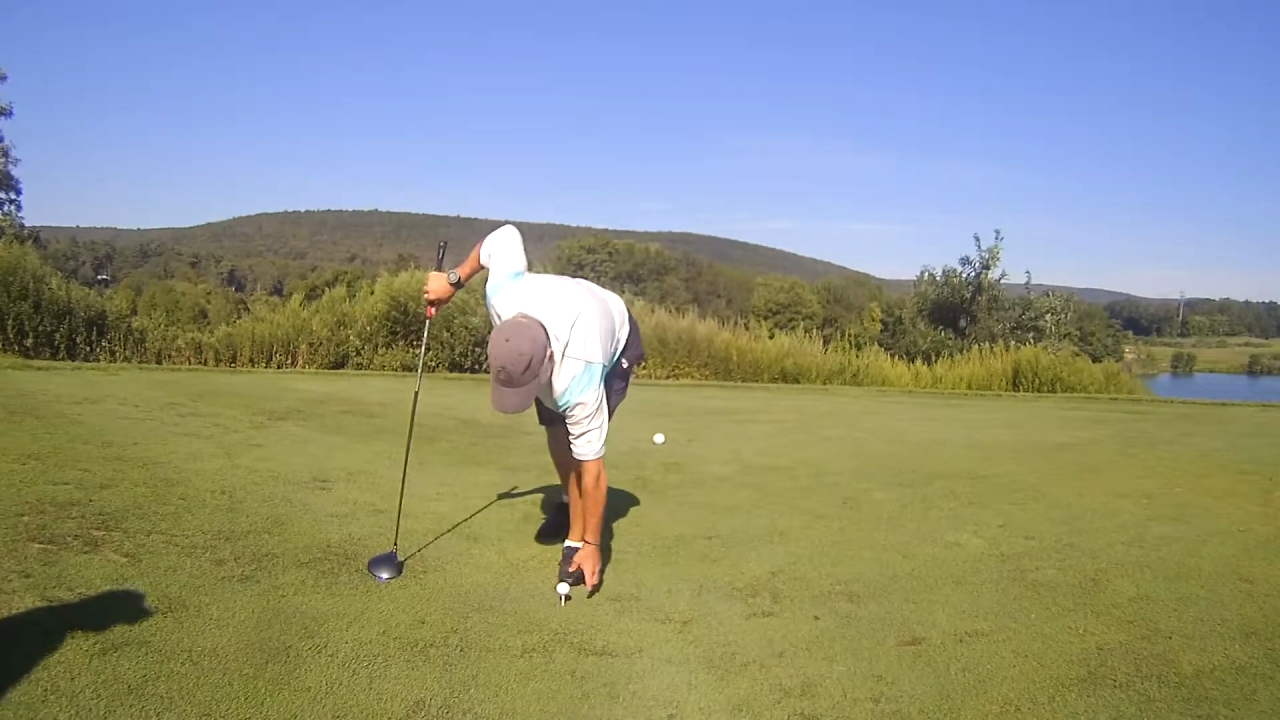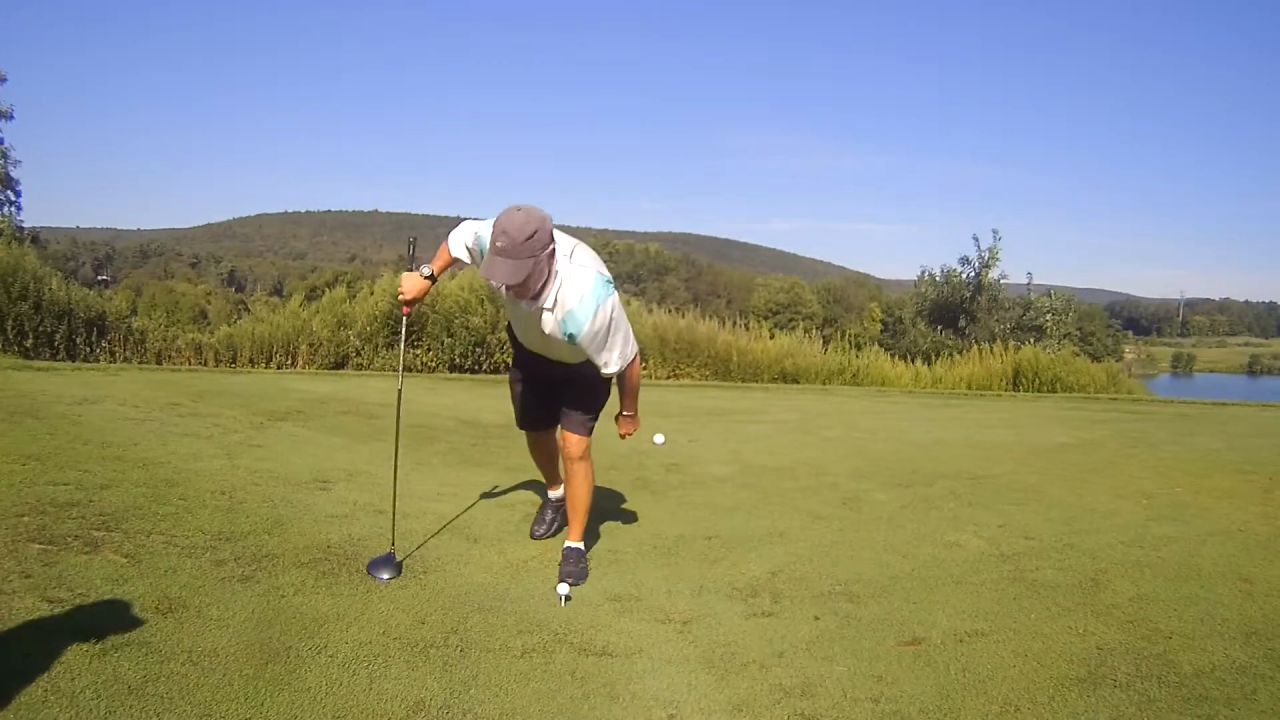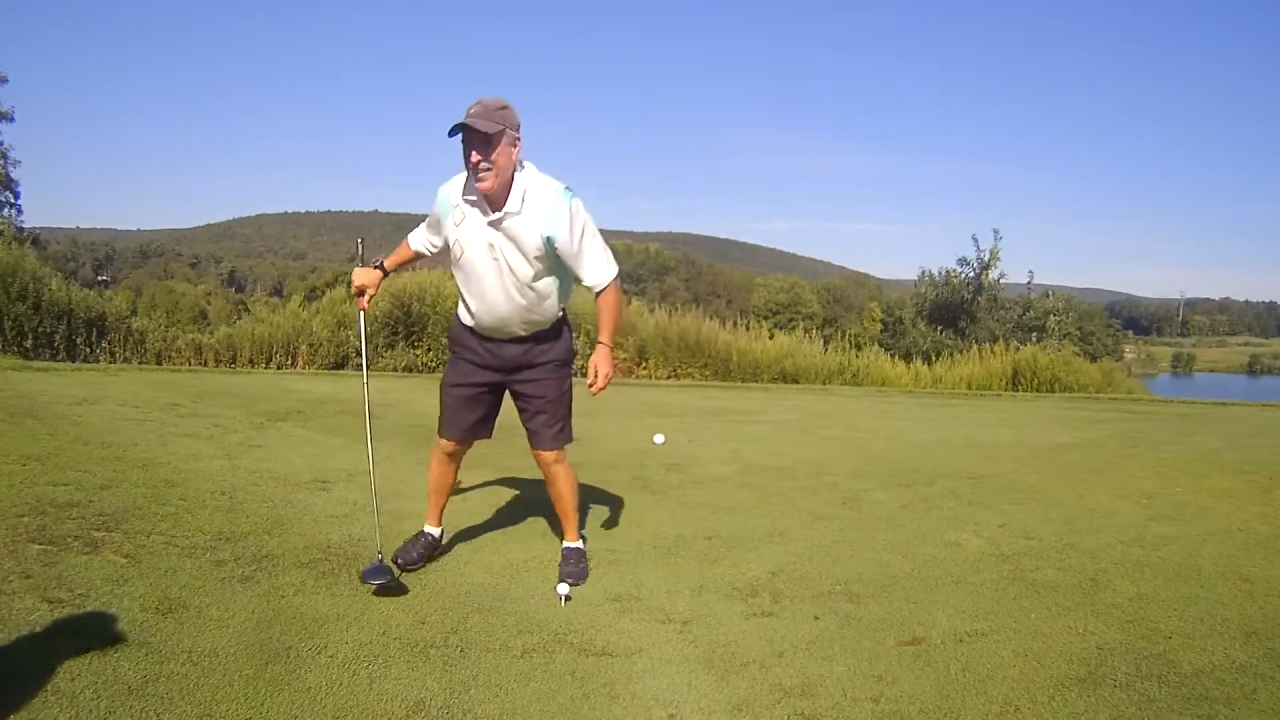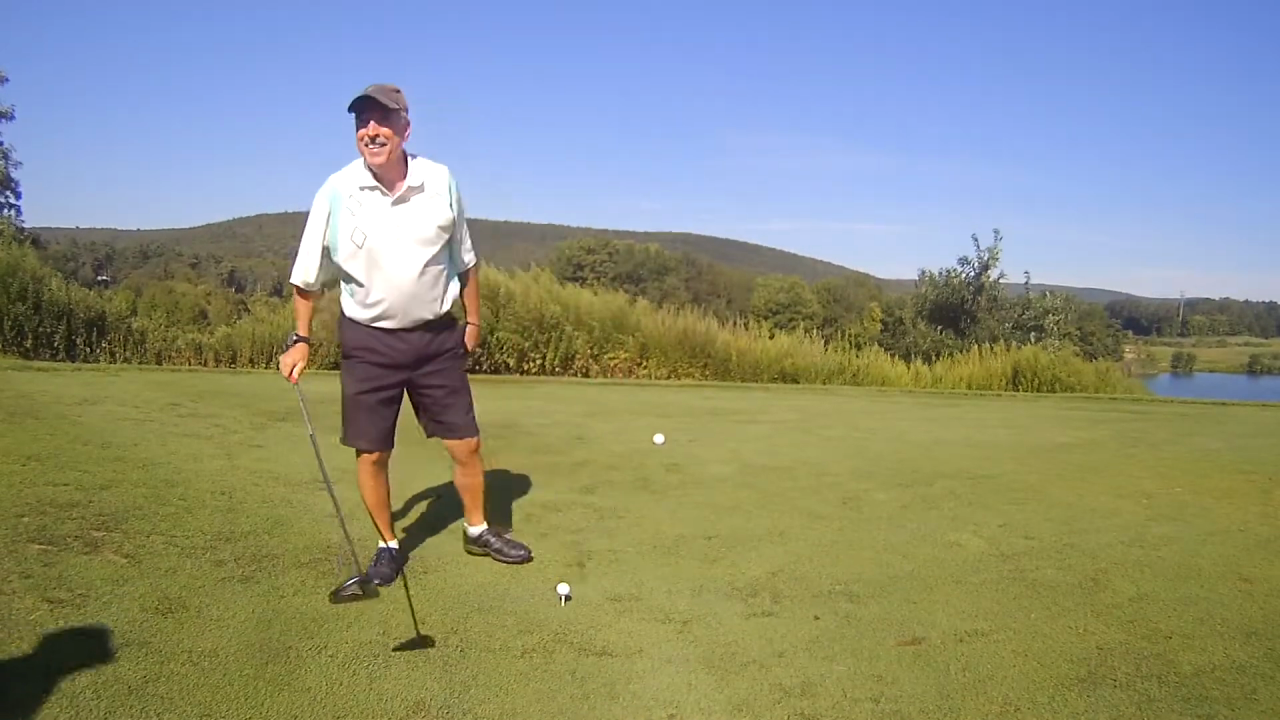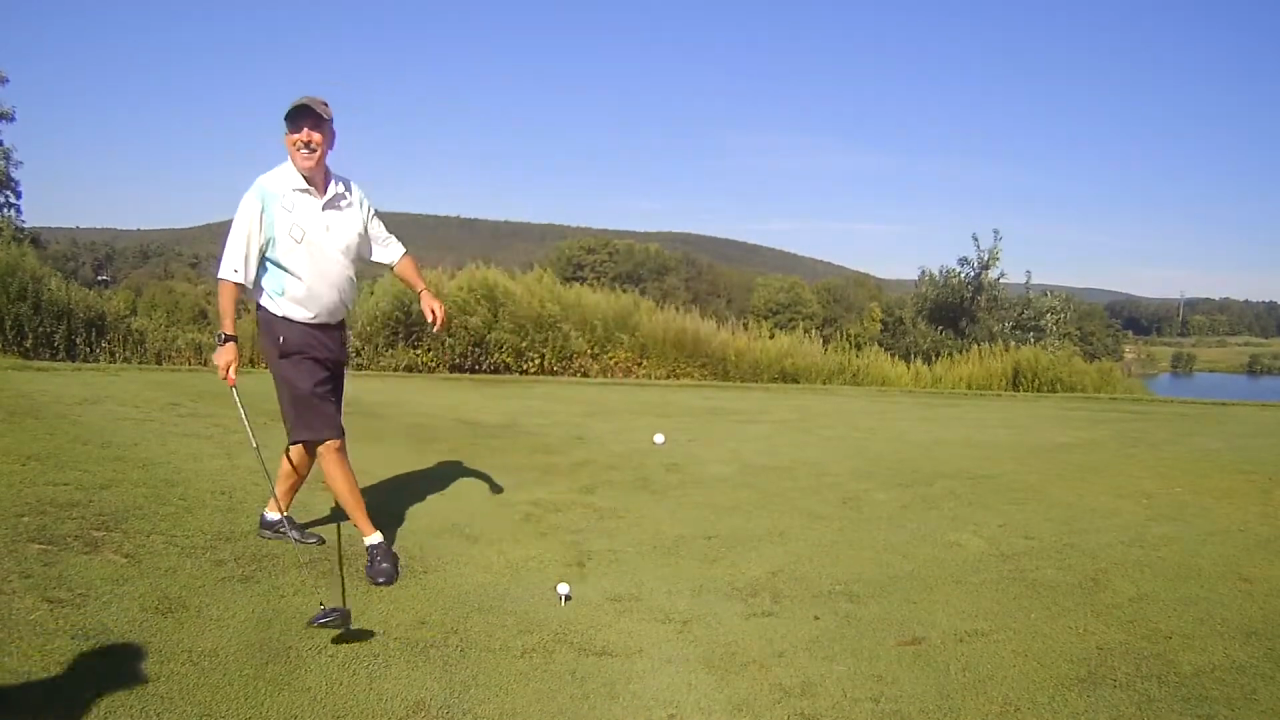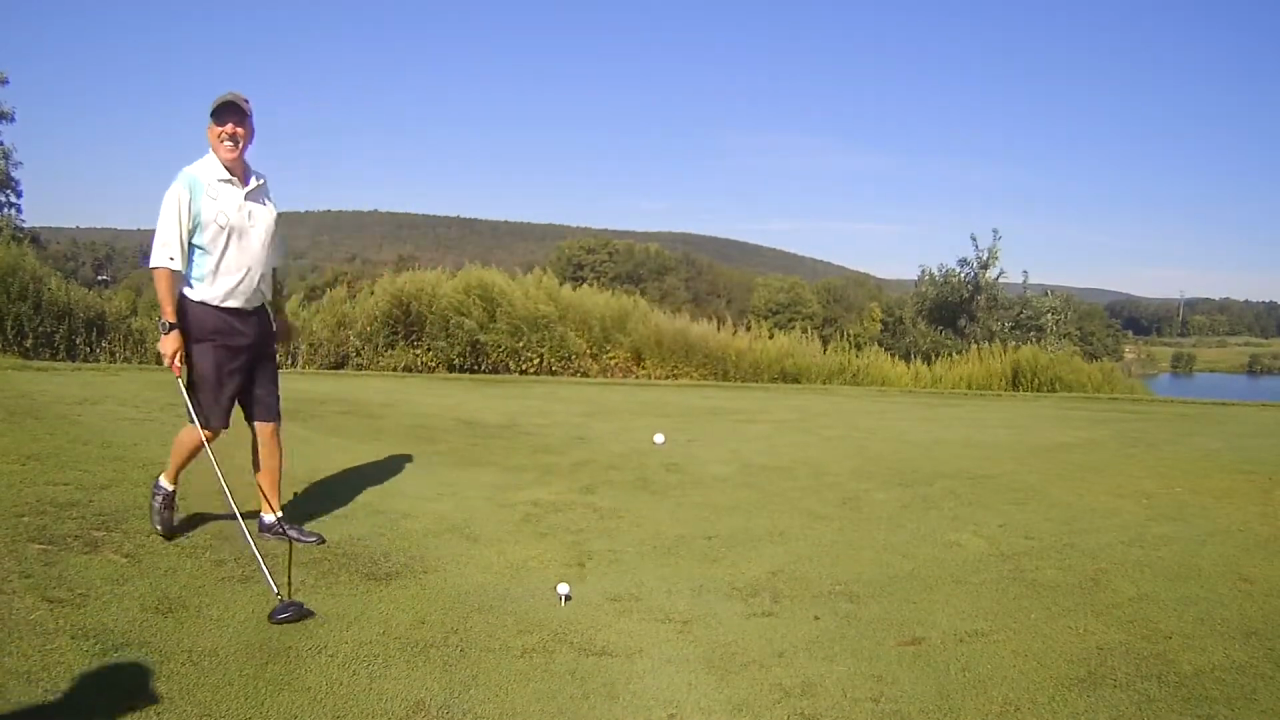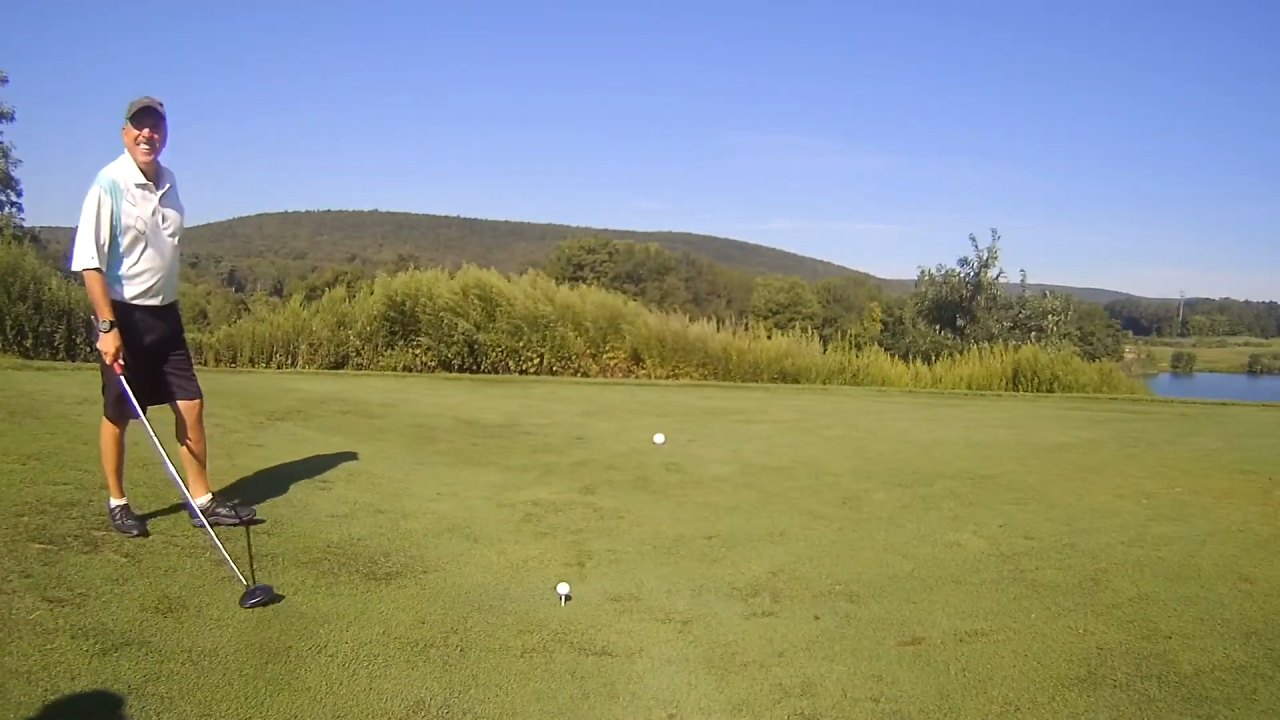
dt=0.4s
person 1, frame 1
left shoulder: (577, 379)
right shoulder: (503, 297)
left elbow: (592, 466)
right elbow: (505, 236)
left wrist: (591, 546)
right wrist: (454, 280)
left hip: (614, 347)
right hip: (566, 319)
left knee: (577, 446)
right knee: (556, 432)
left ankle: (574, 541)
right ankle: (568, 503)
person 1, frame 2
left shoulder: (588, 299)
right shoulder: (495, 242)
left elbow: (626, 361)
right elbow: (460, 235)
left wrist: (628, 414)
right wrist: (427, 276)
left hip: (586, 356)
right hip: (531, 343)
left knee: (574, 444)
right knee: (537, 433)
left ankle: (575, 546)
right ankle: (555, 494)
person 1, frame 3
left shoulder: (555, 202)
right shoulder: (451, 197)
left elbow: (605, 277)
right elbow: (425, 239)
left wrist: (603, 346)
right wrist: (380, 270)
left hip: (541, 346)
right hip: (474, 342)
left knee: (549, 454)
right knee: (449, 443)
left ankle: (573, 544)
right ankle: (431, 531)
person 1, frame 4
left shoulder: (440, 183)
right shoulder: (336, 193)
left elbow: (465, 260)
right elbow: (309, 274)
left wrist: (473, 321)
right wrist: (300, 340)
left hip: (436, 336)
right hip: (368, 341)
left knee: (465, 443)
right knee: (371, 453)
left ankle: (478, 530)
right ankle: (388, 544)
person 1, frame 5
left shoulder: (352, 194)
right shoulder: (266, 193)
left elbow: (388, 248)
right elbow: (233, 271)
left wrist: (424, 291)
right wrist: (228, 338)
left hip: (332, 331)
right hip: (290, 333)
left knee: (312, 438)
right knee: (328, 441)
left ankle: (275, 514)
right ankle: (373, 540)
person 1, frame 6
left shoulder: (261, 187)
right shoulder: (190, 184)
right elbow: (165, 261)
left wrist: (280, 311)
right wrist: (169, 327)
left hip: (255, 319)
right hip: (208, 320)
left knee: (267, 425)
right knee: (207, 425)
left ankle: (272, 515)
right ankle: (166, 486)
person 1, frame 7
left shoulder: (169, 183)
right shoulder: (109, 185)
right elbow: (90, 262)
right wrist: (107, 327)
left hip: (166, 315)
right hip: (124, 316)
left knee: (191, 406)
right knee: (117, 416)
left ankle: (202, 500)
right ankle: (118, 502)
